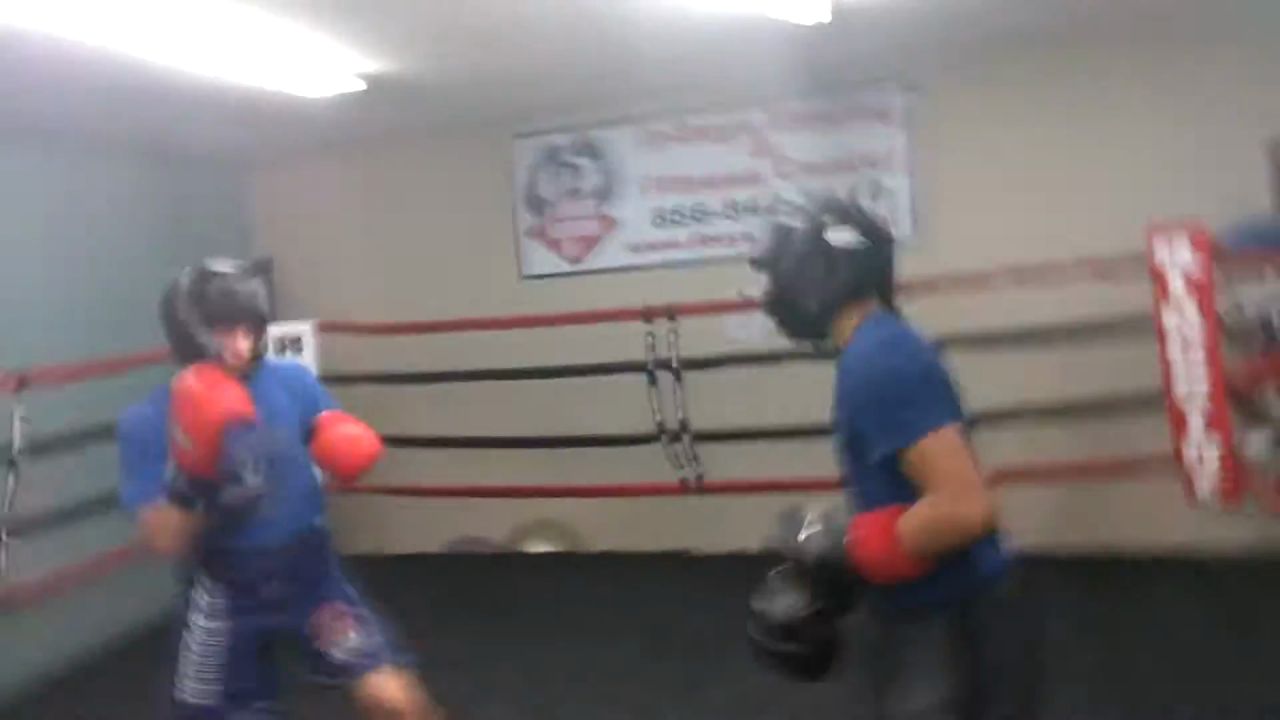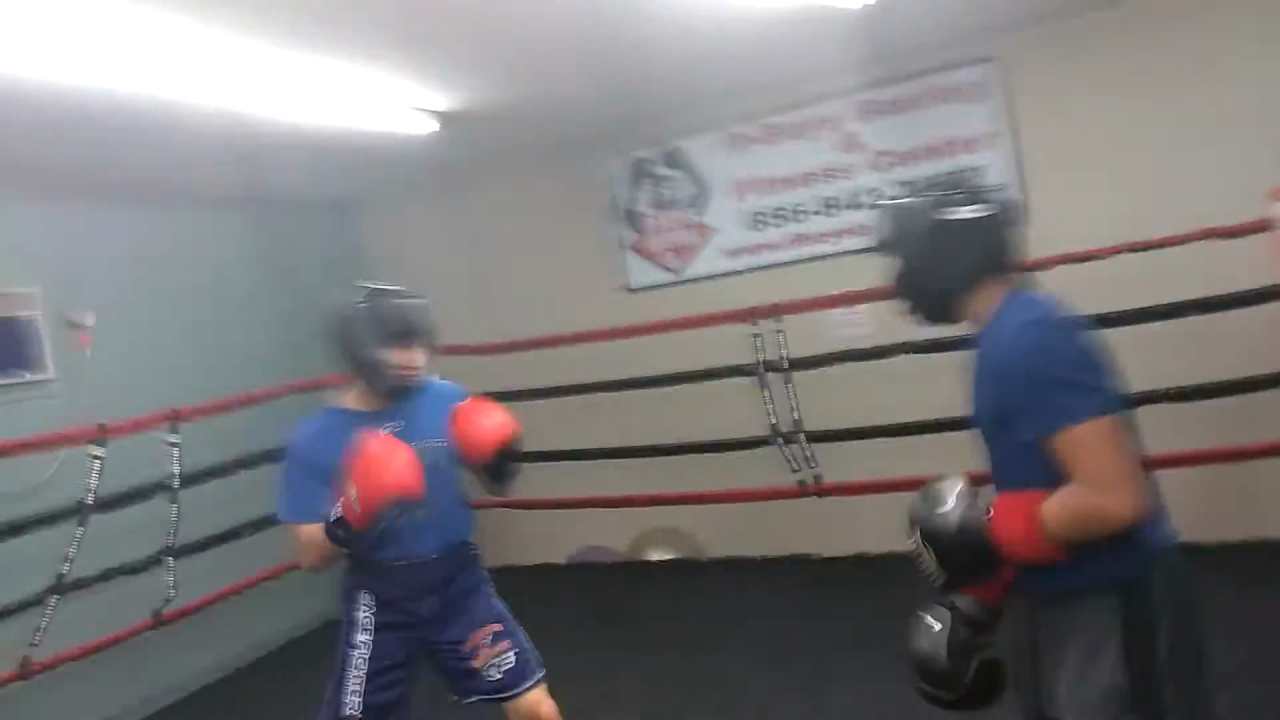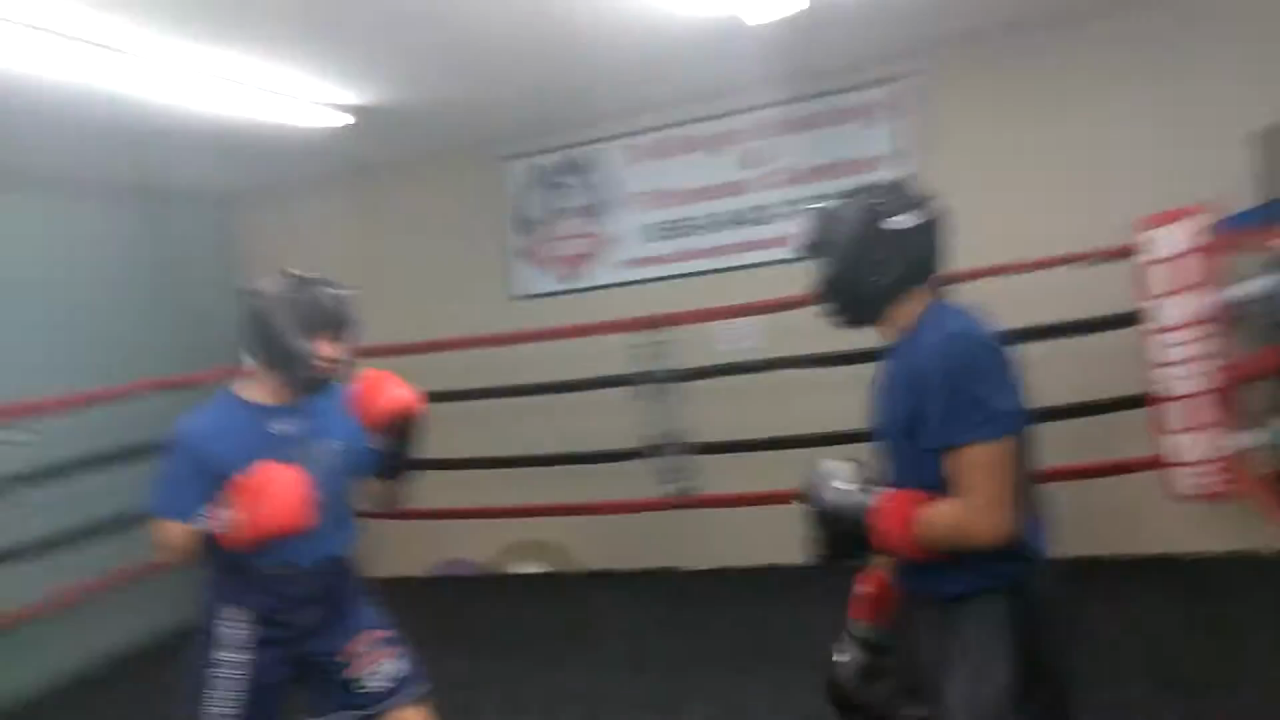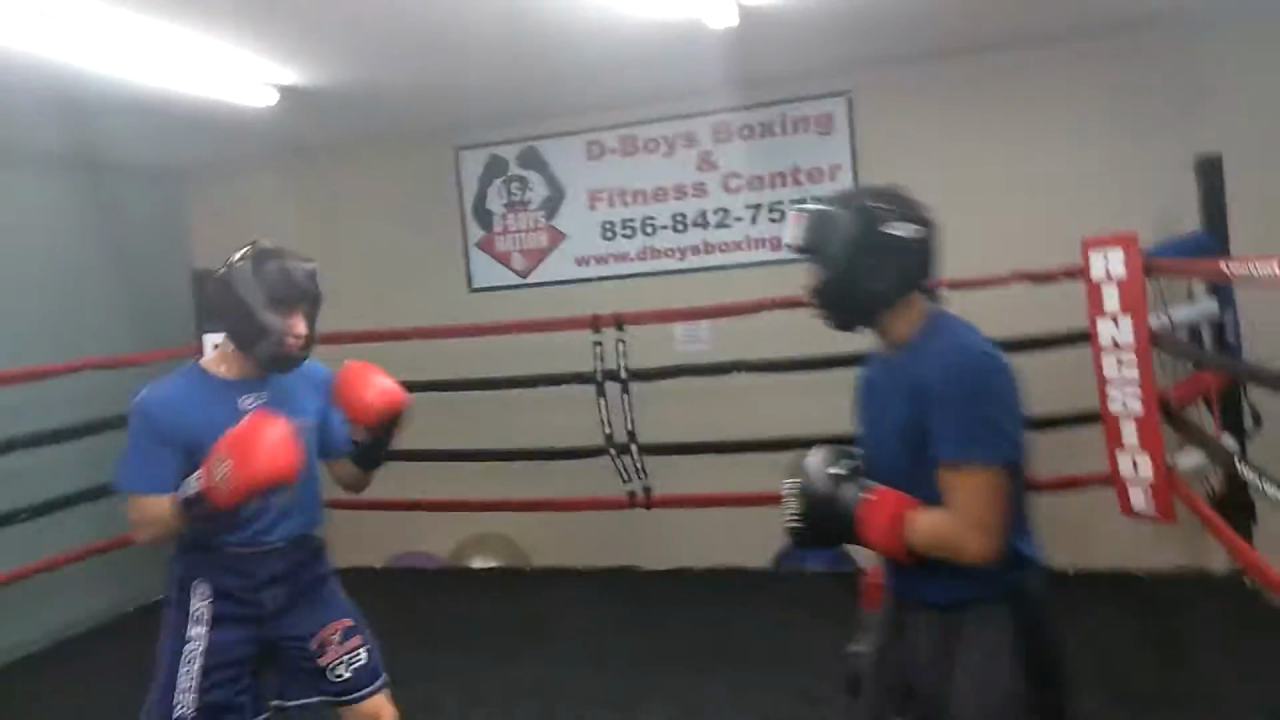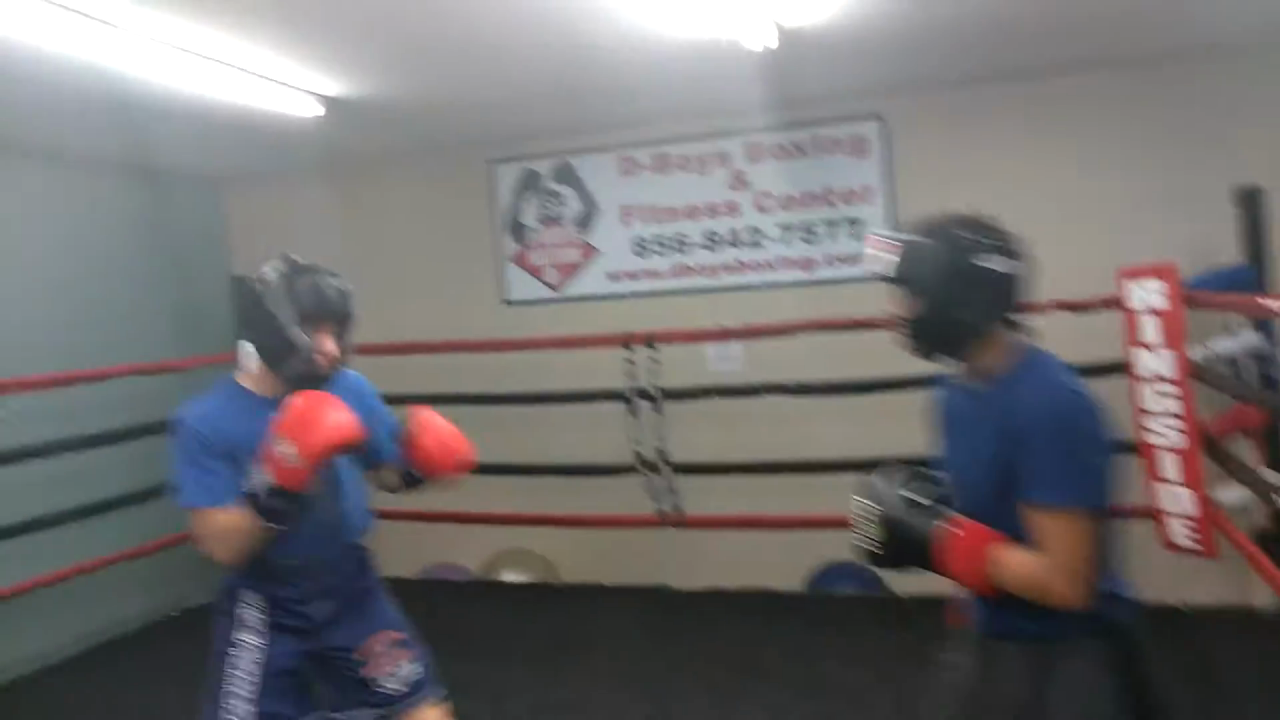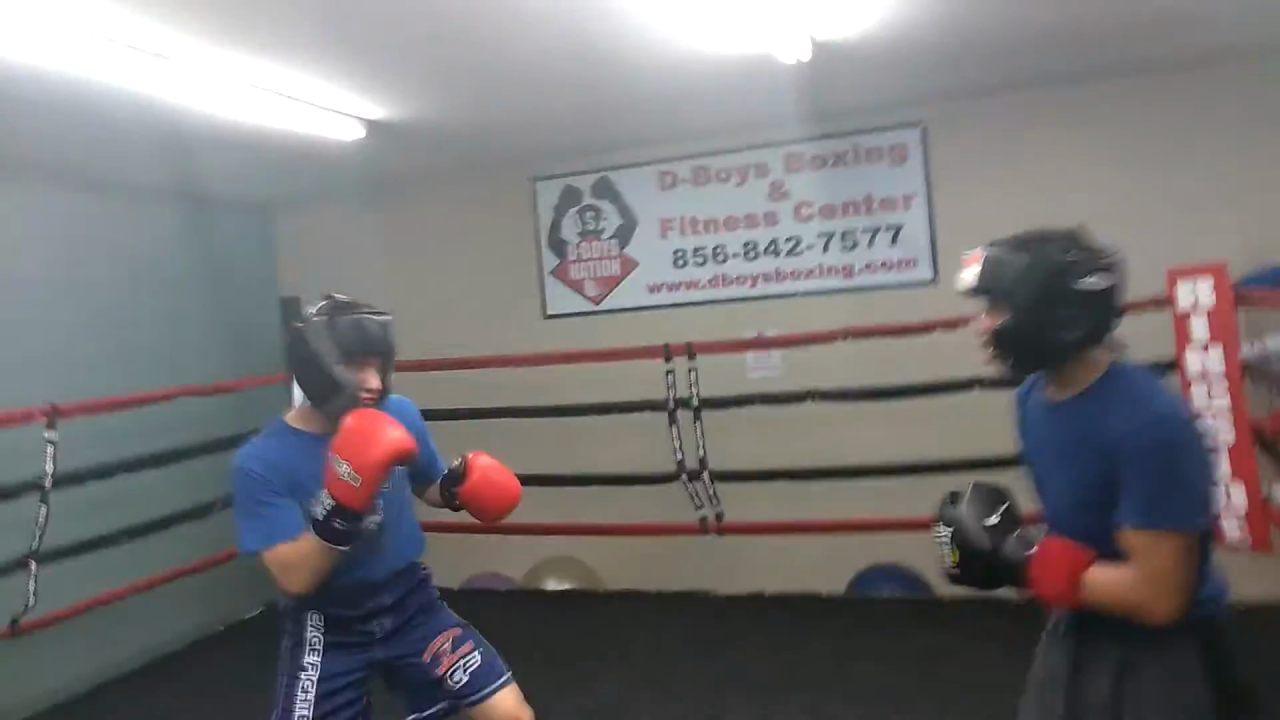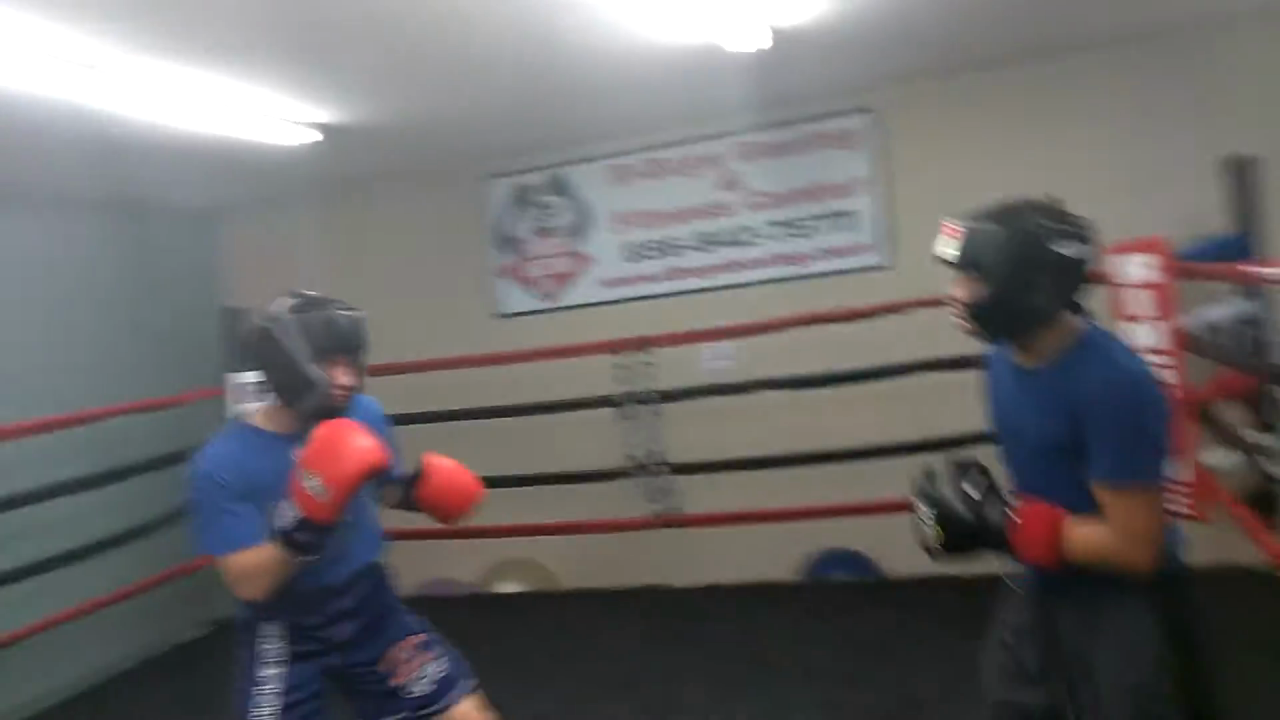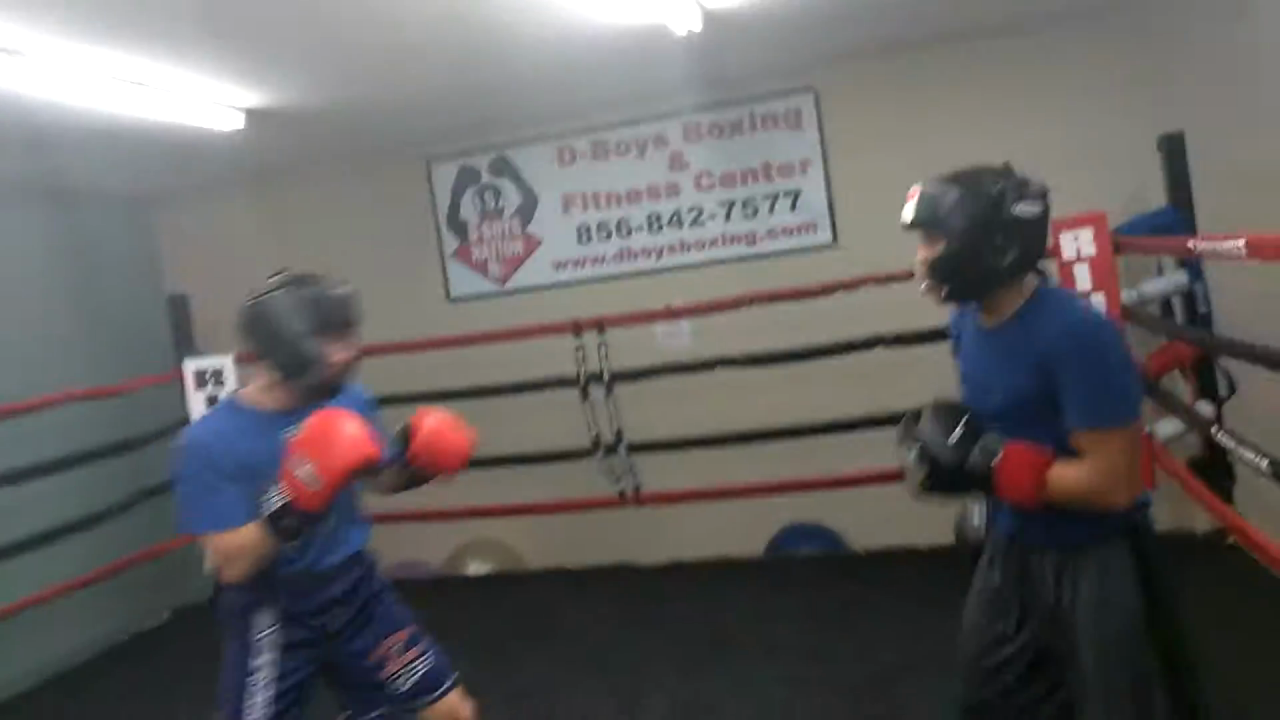
dt=0.1s
person 1, frame 1
left shoulder: (880, 362)
right shoulder: (878, 353)
left elbow: (968, 505)
left wrist: (854, 552)
right wrist: (821, 564)
left hip: (953, 623)
right hip: (914, 613)
person 1, frame 2
left shoulder: (1028, 338)
right shoulder: (1011, 333)
left elbow: (1113, 501)
left wrist: (988, 532)
right wrist: (975, 596)
left hip: (1112, 606)
right hip: (1063, 596)
person 1, frame 3
left shoulder: (955, 350)
right shoulder: (906, 356)
left elbow: (989, 520)
left wrist: (871, 516)
right wrist: (870, 616)
left hip: (989, 618)
right hip: (924, 607)
person 1, frame 4
left shoulder: (961, 365)
right shoulder: (882, 366)
left elbow: (975, 539)
left wrist: (856, 512)
left hip: (984, 624)
right hip: (914, 612)
person 1, frame 5
left shoulder: (1053, 406)
right shoulder: (959, 390)
left elbow: (1065, 582)
left wrist: (938, 536)
left hip: (1073, 661)
right hip: (995, 643)
person 1, frame 6
left shoulder: (1147, 422)
right shoulder: (1034, 397)
left elbow: (1159, 598)
left wrist: (1022, 558)
left hip: (1165, 659)
right hip: (1081, 641)
person 1, frame 7
left shoulder: (1113, 383)
right shoulder: (1005, 360)
left elbow: (1136, 549)
left wrist: (1008, 527)
left hip: (1124, 614)
right hip: (1036, 596)
person 1, frame 8
left shoulder: (1076, 333)
right shoulder: (967, 325)
left elbow: (1115, 483)
left wrist: (989, 465)
left hip: (1098, 559)
right hip: (1013, 550)
person 2, frame 1
left shoulder: (290, 382)
right shoulder: (149, 423)
left elbow: (339, 452)
right elbow: (169, 542)
left wrist: (347, 452)
right wrist: (187, 471)
left hip: (308, 569)
right hip: (229, 590)
person 2, frame 2
left shoulder: (446, 401)
right shoulder: (316, 439)
left elbow: (494, 483)
right elbow: (309, 555)
left wrist: (497, 455)
right wrist: (347, 518)
left hip: (457, 582)
right hip: (380, 602)
person 2, frame 3
left shoulder: (344, 405)
right shoulder: (205, 432)
right elbow: (169, 544)
left wrist: (394, 447)
right wrist: (218, 530)
left hip: (334, 594)
right hip: (251, 610)
person 2, frame 4
left shoulder: (312, 381)
right shoulder: (165, 404)
left elbow: (352, 478)
right elbow: (145, 527)
left wrist: (373, 436)
right wrist: (207, 492)
left hip: (302, 575)
right hip: (218, 590)
person 2, frame 5
left shoulder: (351, 392)
right shoulder: (205, 422)
left elbow: (386, 470)
right elbow: (223, 547)
left wrist: (418, 460)
right wrist: (279, 482)
left hip: (349, 587)
right hip: (267, 607)
person 2, frame 6
left shoulder: (399, 415)
right shoulder: (260, 463)
left elbow: (429, 489)
right elbow: (295, 578)
left wrist: (459, 485)
right wrist: (339, 506)
left hip: (410, 603)
right hip: (329, 627)
person 2, frame 7
left shoulder: (360, 415)
right shoulder: (221, 466)
right elbow: (252, 585)
left wrist: (419, 485)
right wrist: (304, 520)
left hip: (368, 605)
right hip: (285, 632)
person 2, frame 8
left shoulder: (347, 400)
right shoulder: (210, 443)
left elbow: (381, 476)
right elbow: (231, 566)
left wrist: (413, 459)
right wrist: (291, 504)
left hip: (355, 592)
right hip: (273, 620)
